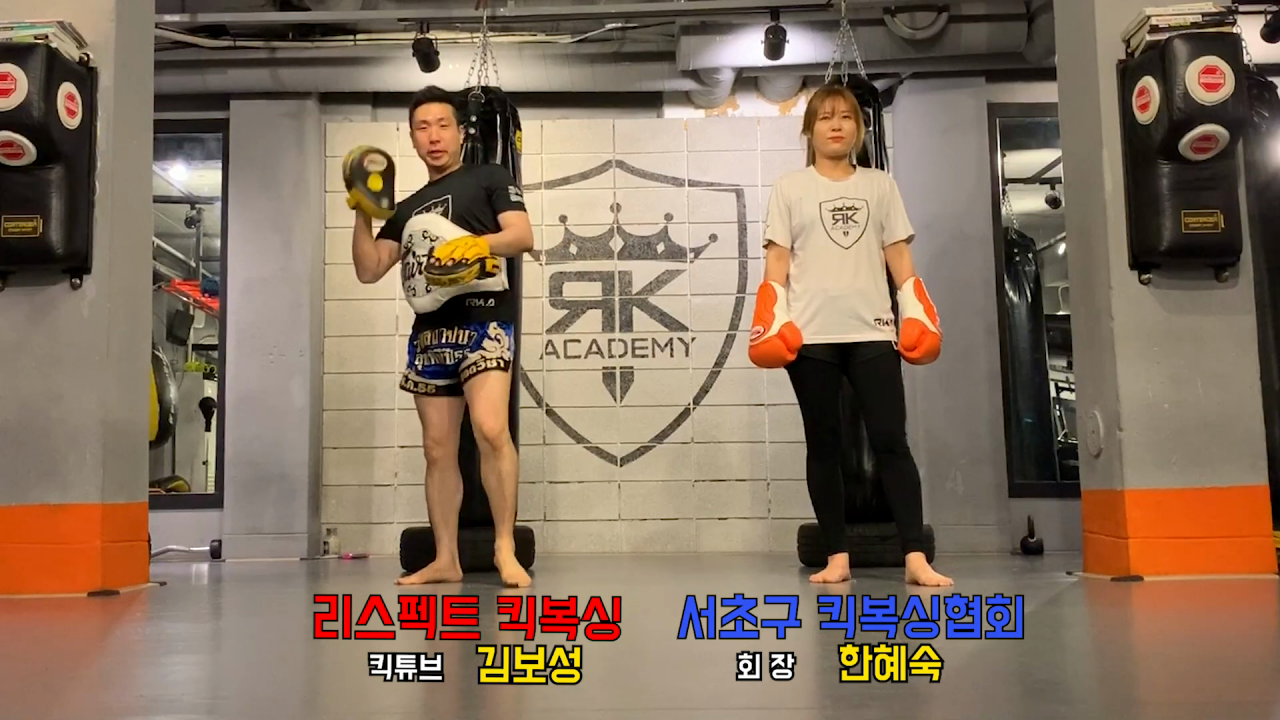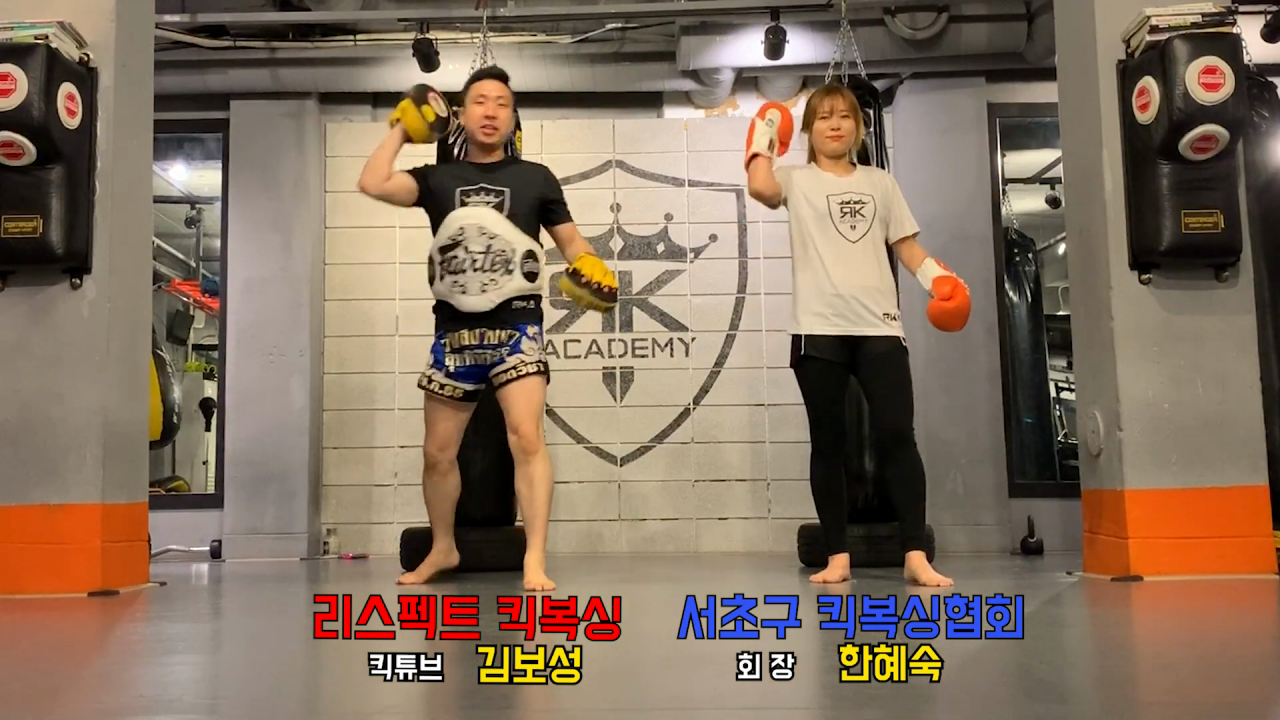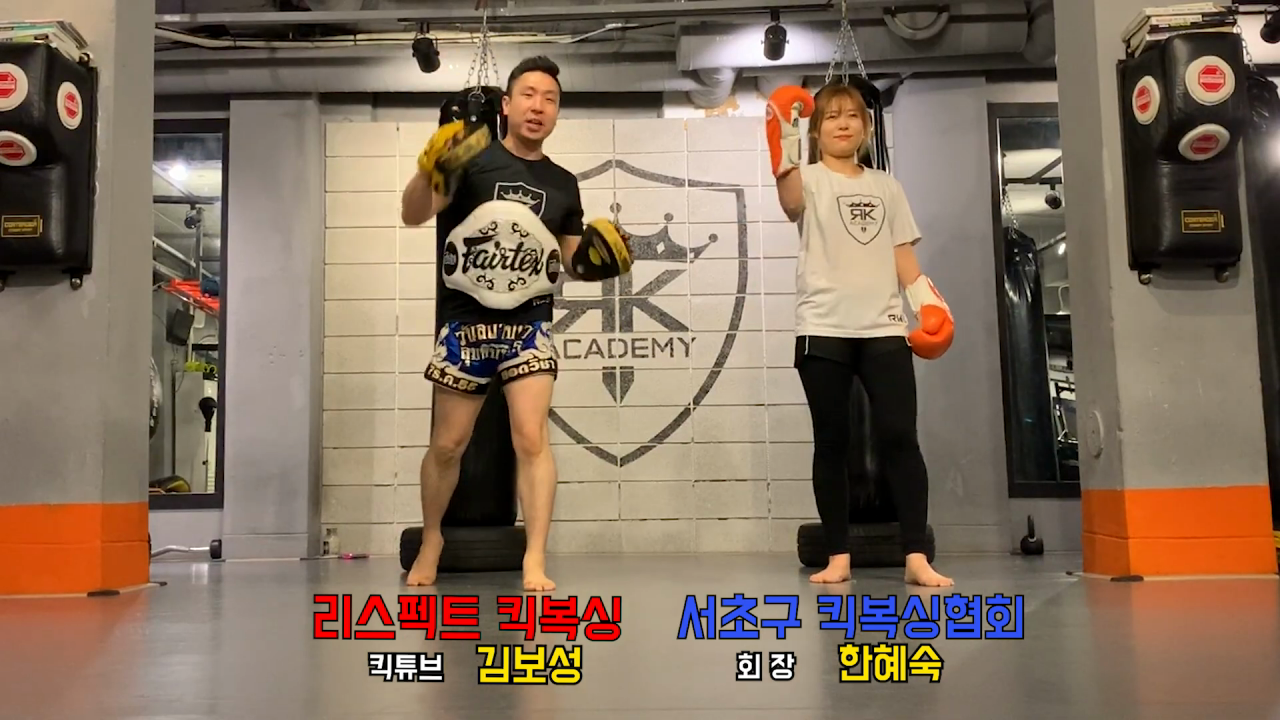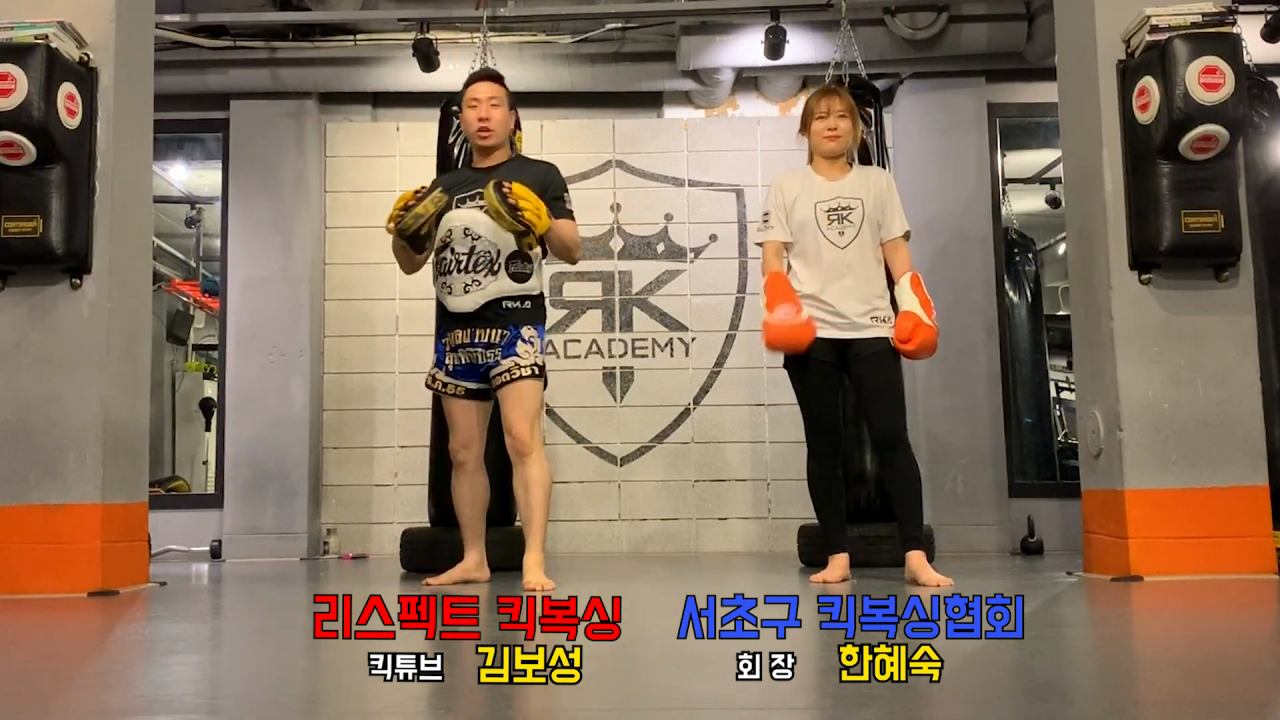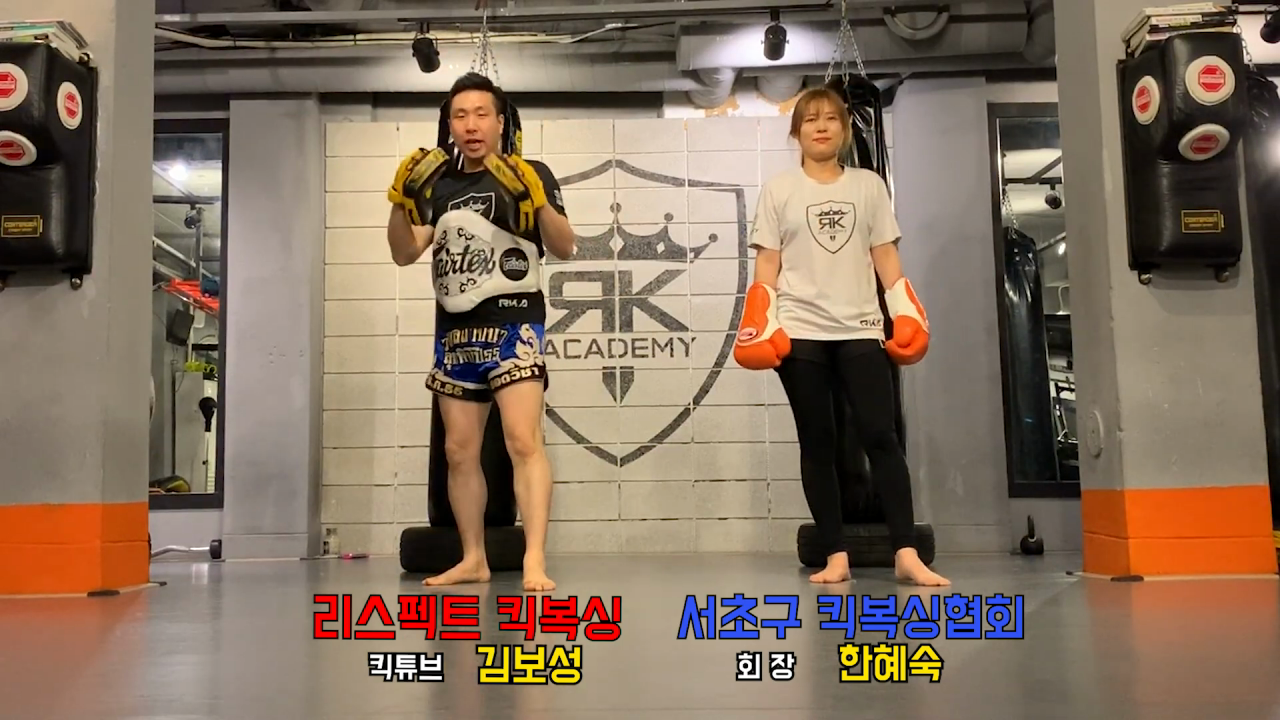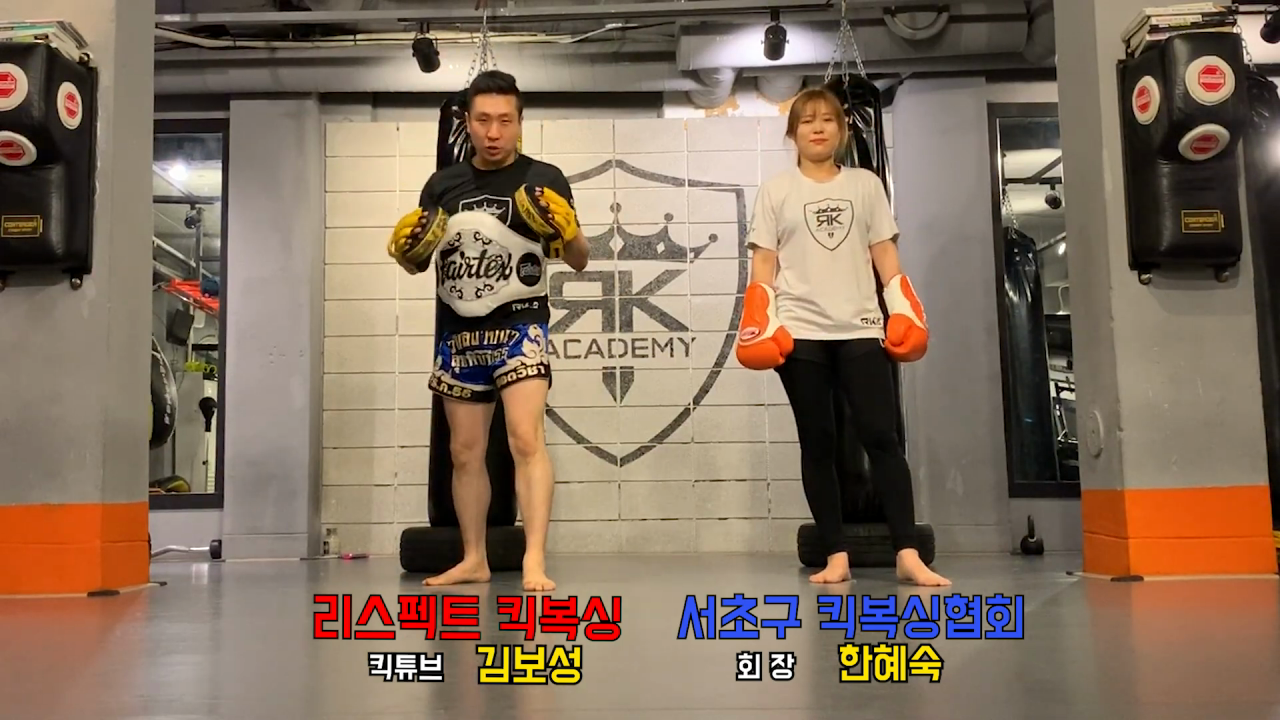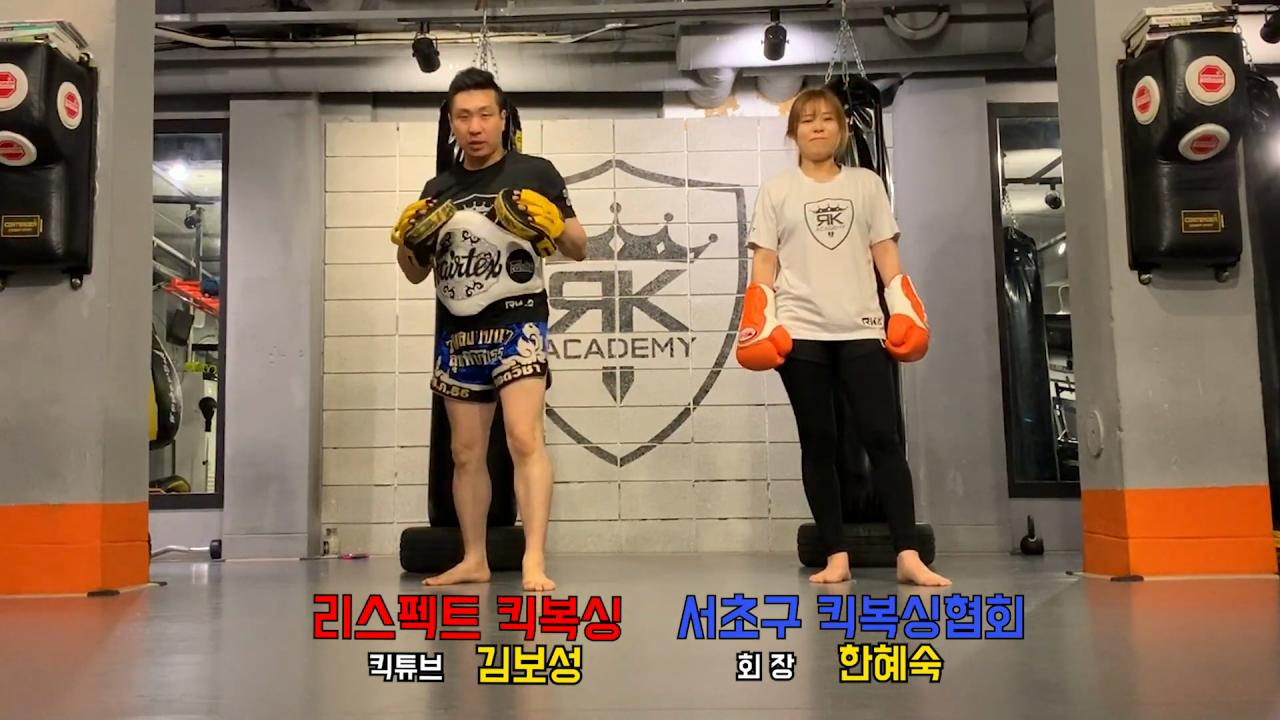
dt=0.5s
person 1, frame 1
left shoulder: (490, 178)
right shoulder: (410, 207)
left elbow: (522, 235)
right elbow: (368, 271)
left wrist: (478, 245)
right wrist: (361, 208)
left hip: (482, 322)
right hip: (429, 333)
left knee: (491, 431)
right knee: (438, 449)
left ankle: (505, 548)
right ankle: (446, 559)
person 1, frame 2
left shoulder: (533, 178)
right shoulder: (439, 177)
left elbow: (572, 243)
right elbow: (371, 184)
left wrist: (588, 270)
right wrist: (402, 126)
left hip: (516, 327)
right hip: (453, 332)
left knee: (528, 438)
right knee: (440, 451)
left ankle: (533, 562)
right ankle: (443, 547)
person 1, frame 3
left shoulder: (563, 183)
right shoulder: (472, 161)
left elbow: (573, 258)
right elbow: (413, 213)
left wrist: (601, 255)
right wrist: (429, 167)
left hip: (528, 325)
right hip: (465, 323)
left knee: (531, 440)
right knee: (447, 445)
left ankle: (534, 563)
right ankle: (431, 537)
person 1, frame 4
left shoulder: (538, 175)
right shoulder: (446, 186)
left elbow: (572, 251)
right elbow: (412, 263)
left wrist: (539, 223)
right wrist: (403, 231)
left hip: (515, 326)
right hip: (456, 333)
left knee: (523, 439)
right knee: (463, 452)
left ankle: (534, 562)
right ankle: (473, 559)
person 1, frame 5
left shoulder: (531, 174)
right shoulder: (440, 188)
left elbow: (564, 247)
right elbow: (404, 253)
left wrist: (533, 198)
right wrist: (402, 199)
left hip: (513, 325)
right hip: (455, 334)
left knee: (524, 441)
right knee: (459, 451)
left ankle: (535, 562)
right ankle: (473, 559)
person 1, frame 6
left shoulder: (544, 179)
right shoulder: (443, 185)
left elbow: (580, 261)
right elbow: (415, 265)
left wrist: (565, 229)
right wrist: (404, 245)
left hip: (520, 326)
right hip: (458, 334)
left knee: (526, 438)
right knee: (465, 452)
left ankle: (534, 562)
right ankle: (474, 559)
person 1, frame 7
left shoulder: (534, 172)
right shoulder: (438, 189)
left elbow: (579, 249)
right elbow: (415, 274)
left wrist: (553, 226)
right wrist: (406, 239)
left hip: (517, 324)
right hip: (458, 333)
left knee: (524, 437)
right knee: (465, 452)
left ankle: (534, 562)
right ankle: (474, 560)
person 2, frame 1
left shoulder: (880, 184)
right shoulder: (790, 188)
left elbow: (898, 255)
right elbow: (777, 261)
left wrist: (918, 312)
right wrist: (772, 319)
left hip: (872, 332)
right hip: (810, 335)
left knee: (890, 440)
right knee: (823, 444)
left ankle: (915, 556)
right ankle: (837, 556)
person 2, frame 2
left shoulder: (881, 182)
right shoulder: (797, 179)
left elbow: (906, 246)
right elbow: (762, 189)
left wrist: (942, 281)
right wrist: (764, 139)
left hip: (878, 326)
right hip: (818, 330)
left knee: (896, 434)
right knee: (828, 442)
left ankle: (916, 555)
right ankle: (837, 556)
person 2, frame 3
left shoulder: (887, 186)
right shoulder: (808, 178)
left elbow: (903, 255)
right elbow: (792, 202)
left wrist: (929, 306)
right wrist: (786, 141)
left hip: (884, 328)
right hip: (823, 329)
left knee: (899, 437)
right knee: (831, 443)
left ankle: (916, 556)
right ankle: (838, 556)
person 2, frame 4
left shoulder: (877, 182)
right shoulder: (787, 187)
left elbow: (896, 250)
right elbow: (774, 257)
left wrist: (914, 307)
right wrist: (783, 308)
left hip: (871, 327)
right hip: (811, 332)
left knee: (891, 436)
right knee: (824, 443)
left ankle: (915, 555)
right ankle: (838, 556)
person 2, frame 5
left shoulder: (869, 185)
right shoulder: (779, 190)
left elbow: (885, 255)
right elbow: (767, 263)
left wrist: (907, 312)
right wrist: (761, 322)
left hip: (860, 329)
right hip: (800, 332)
left knee: (880, 436)
right knee: (817, 443)
left ankle: (906, 554)
right ankle: (835, 556)
person 2, frame 6
left shoulder: (866, 184)
right shoulder: (776, 190)
left elbow: (884, 253)
right elbow: (764, 261)
left wrist: (903, 312)
right wrist: (762, 321)
left hip: (860, 329)
right hip: (800, 332)
left knee: (881, 436)
right knee: (817, 443)
left ankle: (907, 554)
right ankle: (836, 556)
person 2, frame 7
left shoulder: (866, 183)
right shoulder: (776, 190)
left elbow: (885, 252)
right elbow: (764, 262)
left wrist: (904, 311)
right wrist: (762, 320)
left hip: (860, 329)
right hip: (800, 333)
left knee: (882, 436)
right knee: (818, 443)
left ankle: (908, 555)
right ankle: (836, 556)
